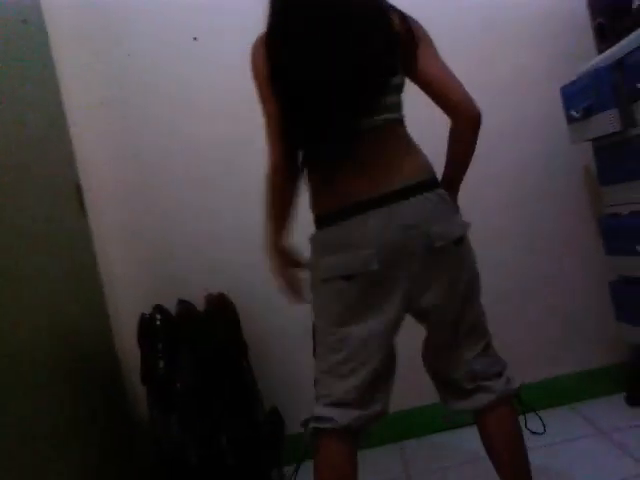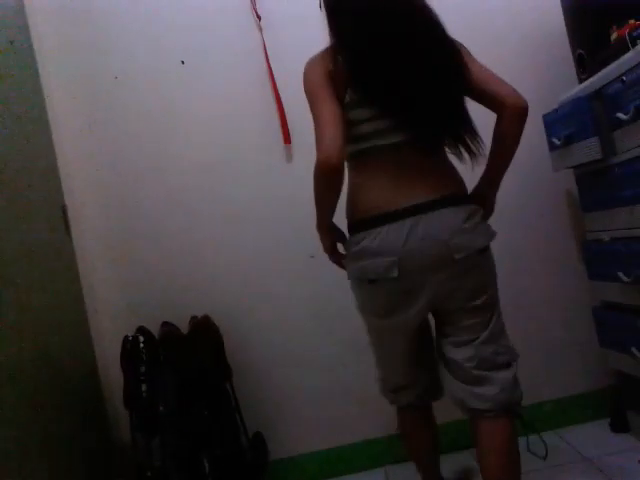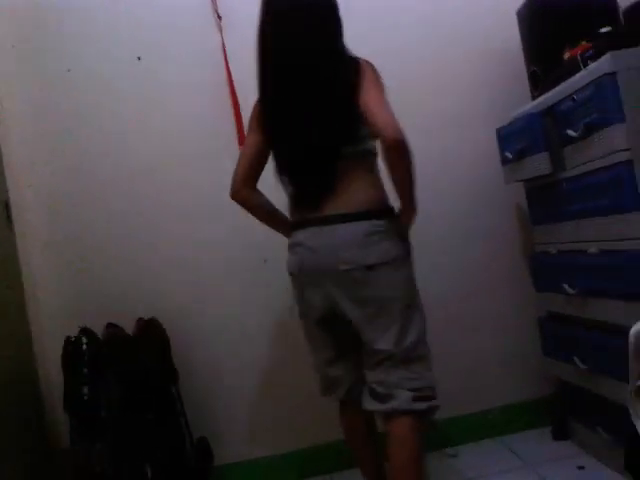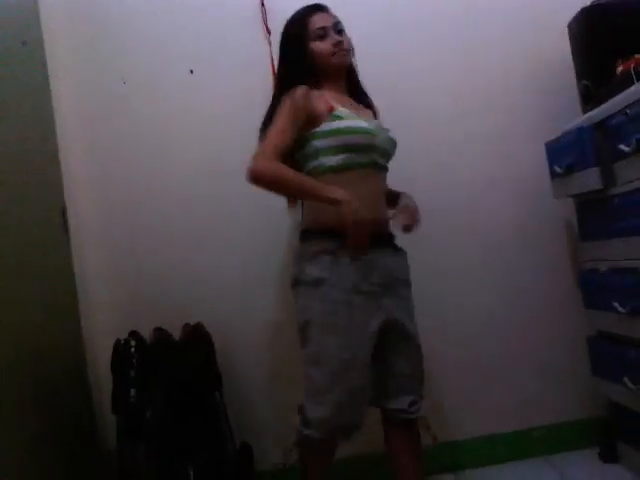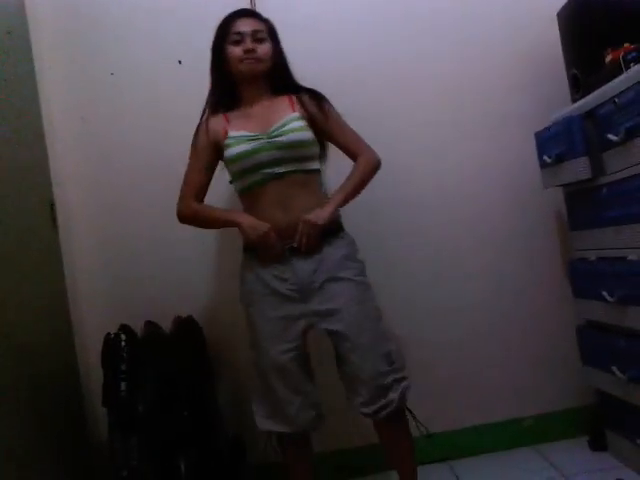
dt=0.5s
person 1, frame 1
left shoulder: (272, 47)
left elbow: (283, 164)
right elbow: (465, 112)
left wrist: (276, 241)
right wrist: (447, 193)
left hip: (345, 238)
right hip: (425, 215)
left knee: (341, 402)
right knee: (477, 373)
person 1, frame 2
left shoulder: (327, 67)
right shoulder: (437, 46)
left elbow: (329, 161)
right elbow: (514, 107)
left wrist: (326, 228)
right wrist: (486, 191)
left hip: (380, 245)
right hip: (454, 225)
left knee: (408, 388)
right knee: (488, 384)
person 1, frame 3
left shoulder: (269, 99)
right shoulder: (355, 72)
left elbow: (240, 188)
right elbow: (392, 137)
right wrist: (407, 207)
left hip: (307, 250)
right hip: (365, 240)
left knee: (346, 385)
right knee: (402, 384)
person 1, frame 4
left shoulder: (367, 109)
right shoulder: (303, 99)
right elbow: (260, 168)
left wrist: (401, 200)
right wrist: (338, 198)
left hip: (385, 258)
right hip: (330, 261)
left knee: (402, 392)
right knee: (335, 397)
person 1, frame 5
left shoulder: (305, 103)
right shoulder: (216, 126)
left elbow: (368, 158)
right elbow: (187, 206)
left wrist: (330, 207)
right wrist: (240, 219)
left hip: (330, 257)
right hip: (266, 272)
left knee: (378, 377)
right knee: (285, 398)
